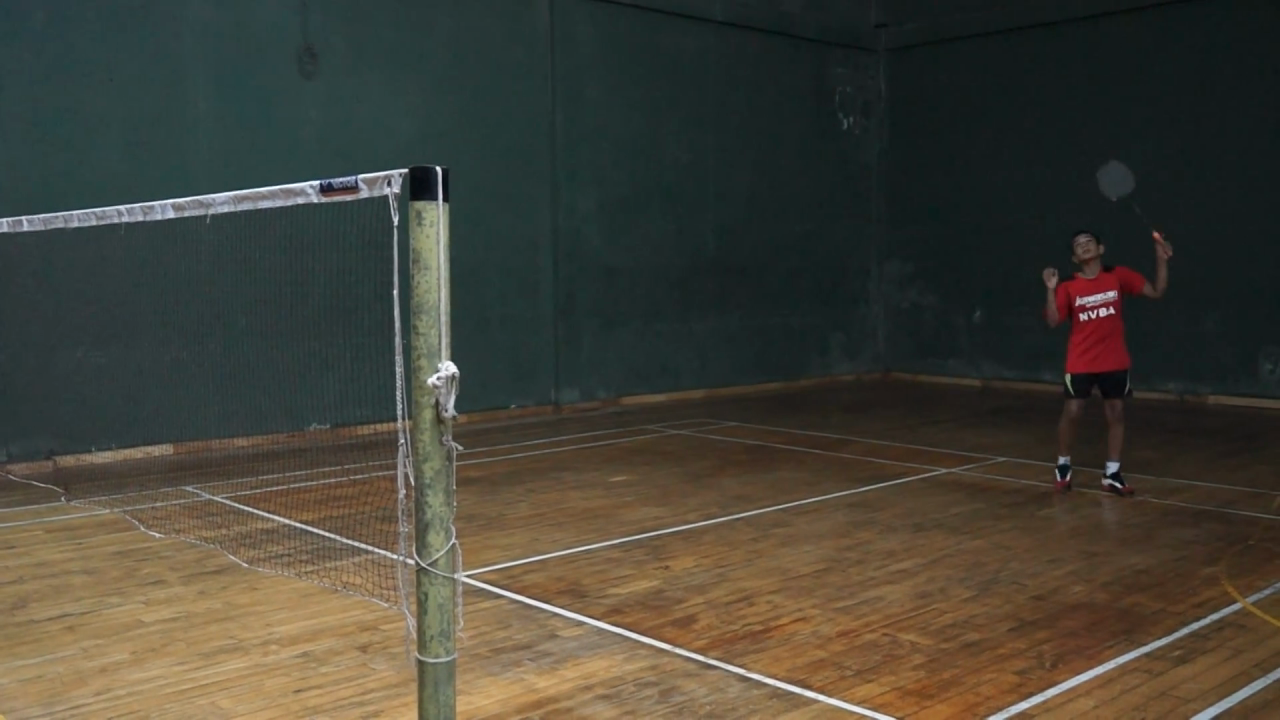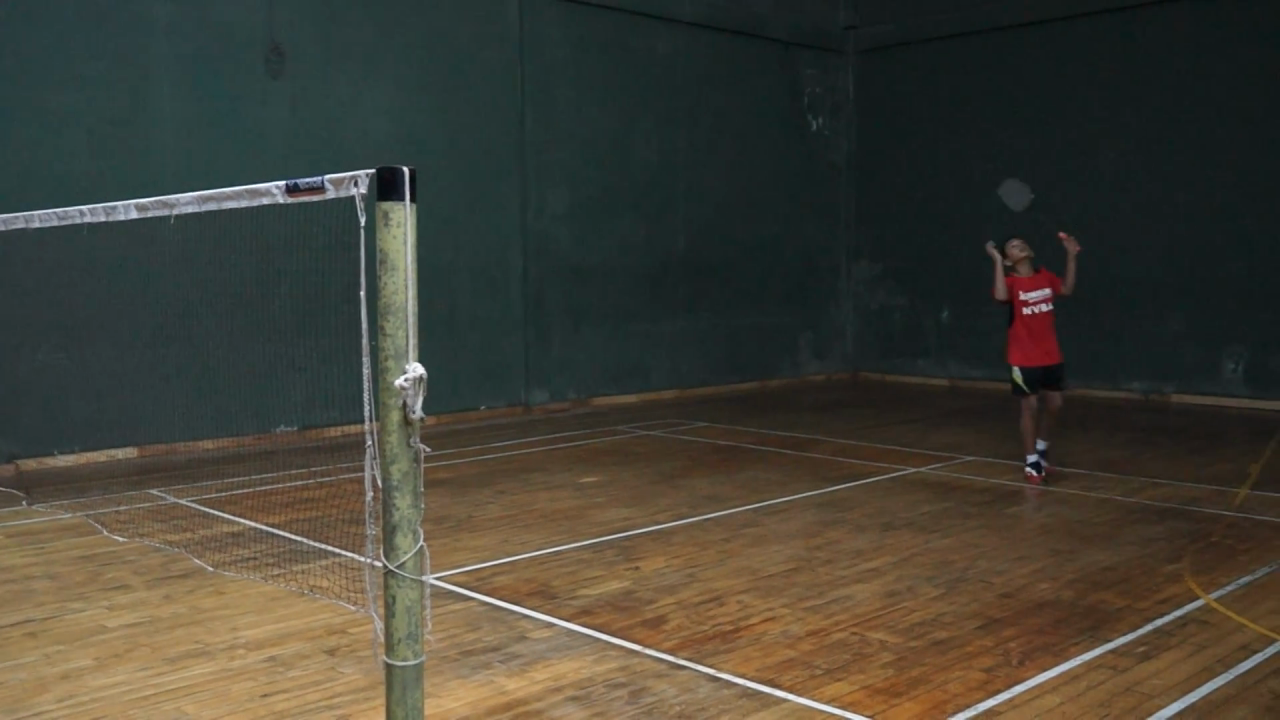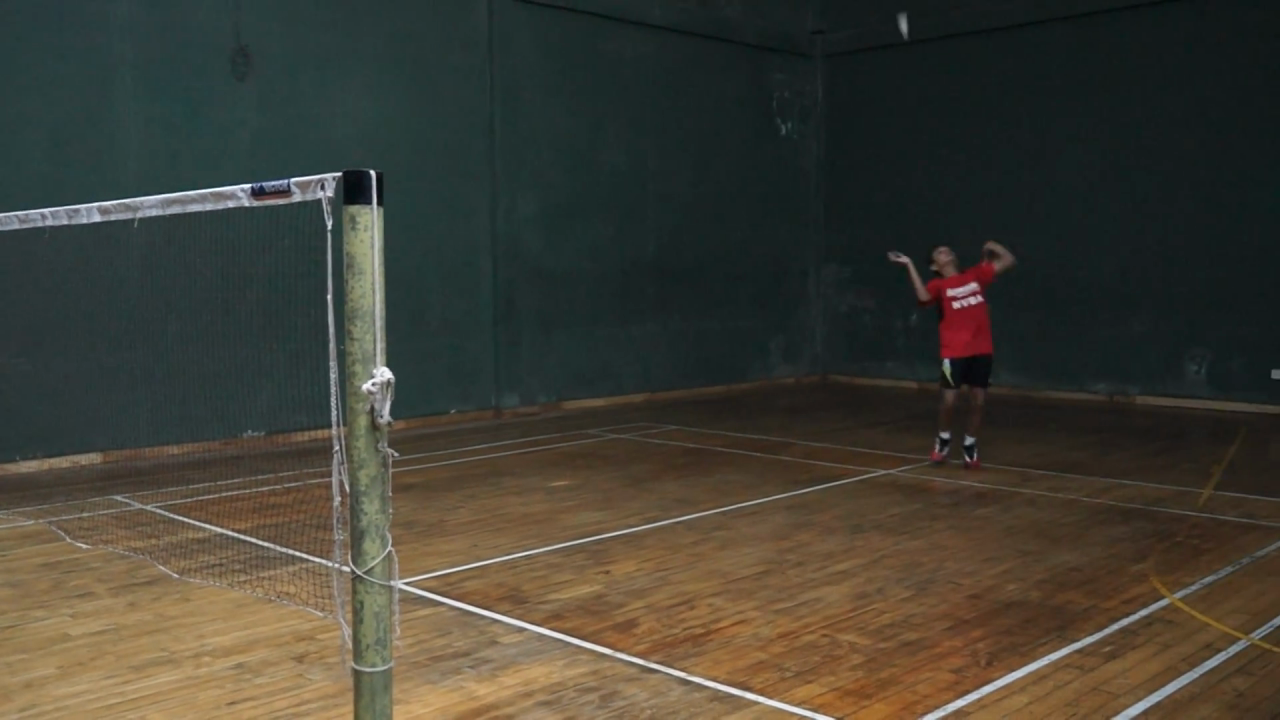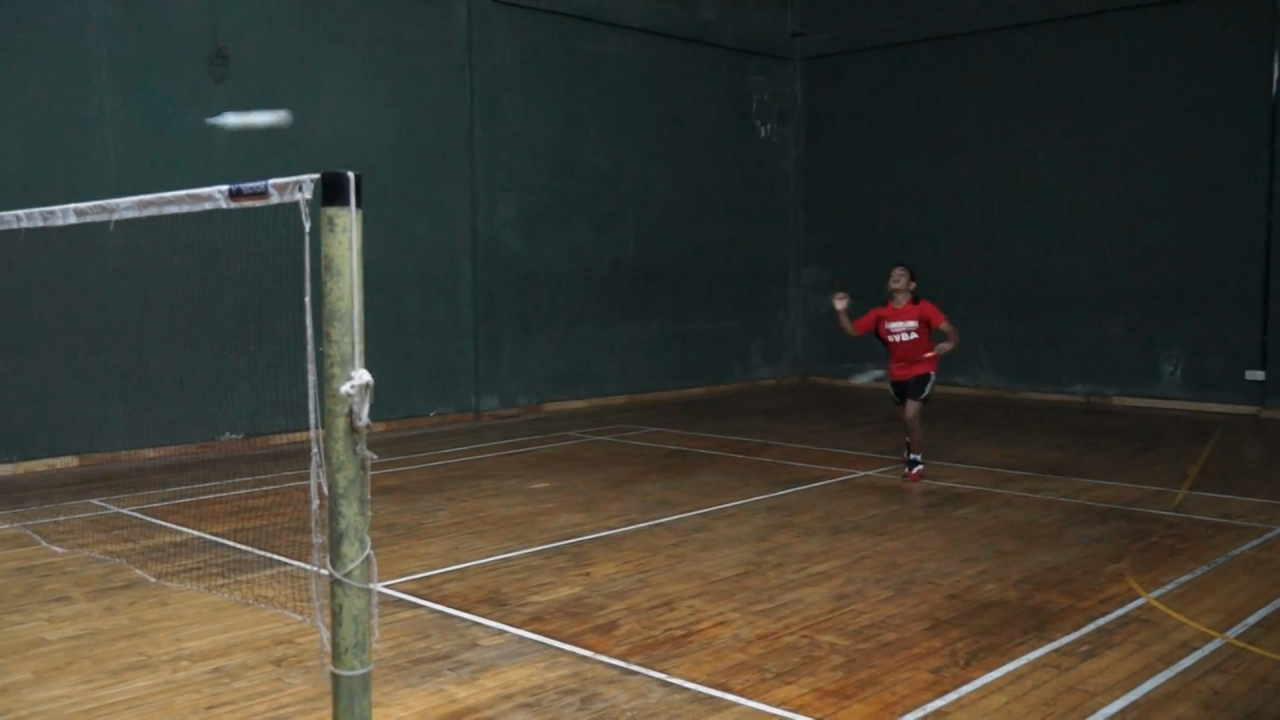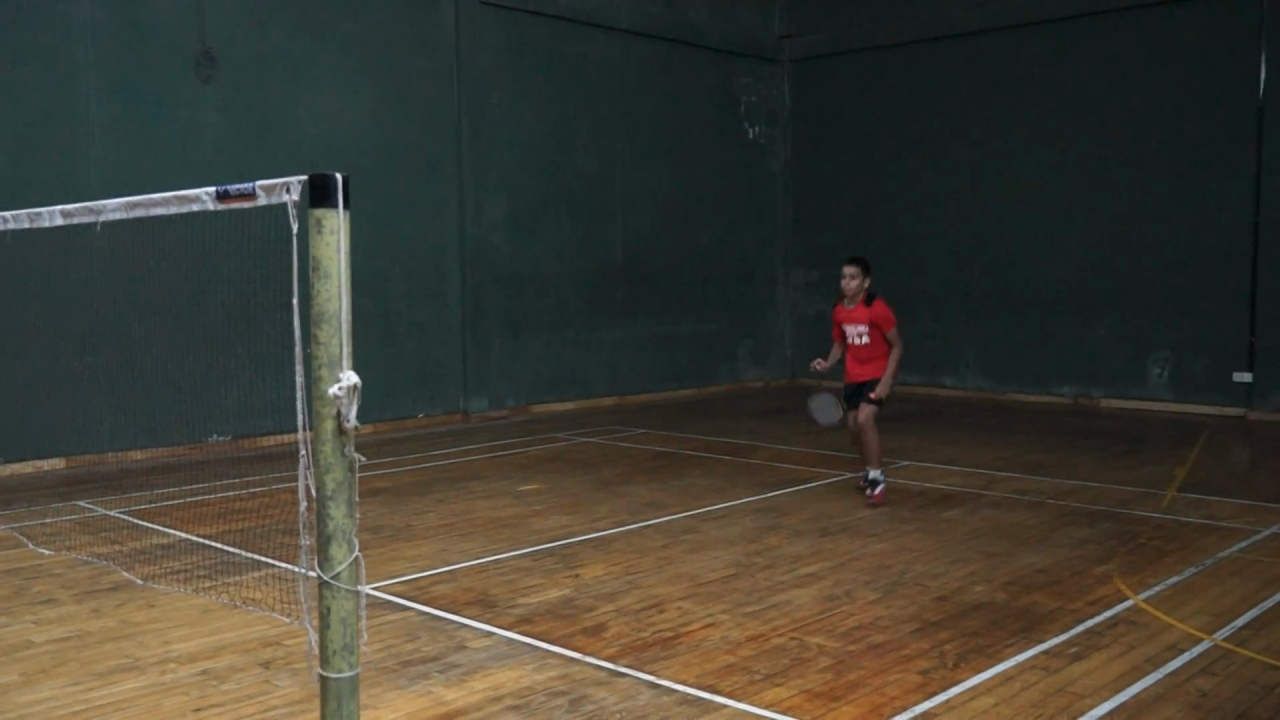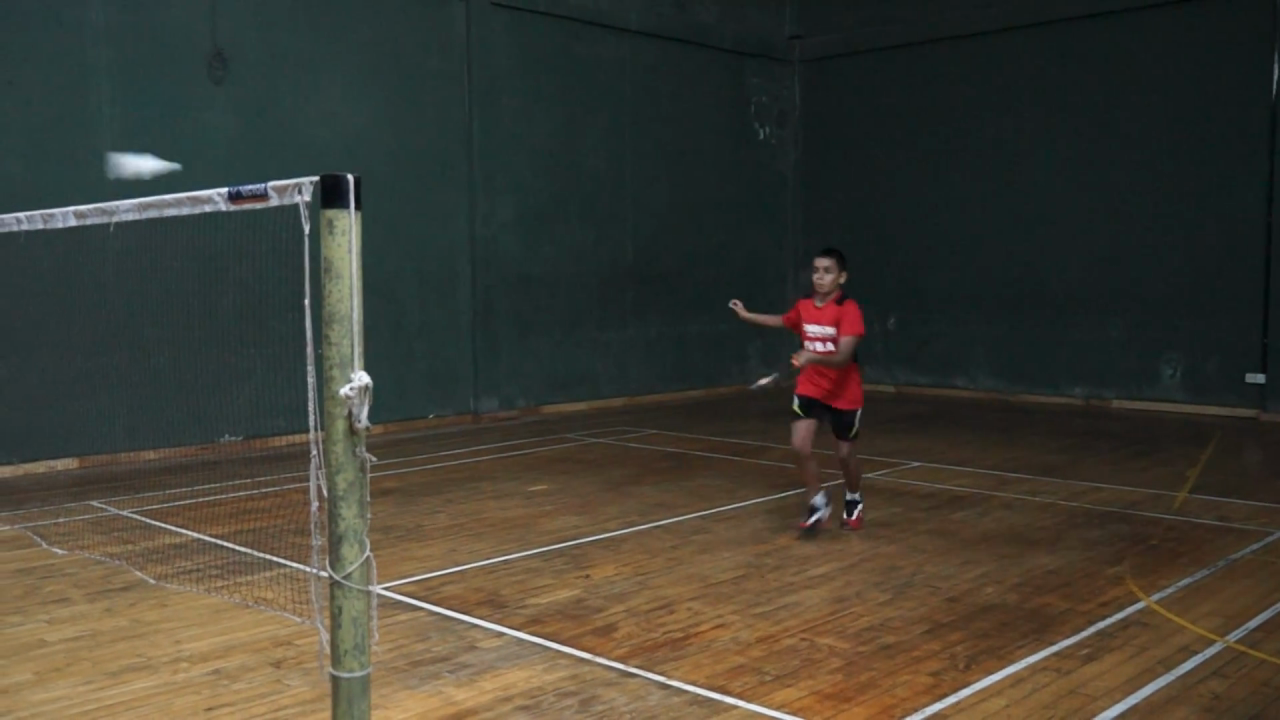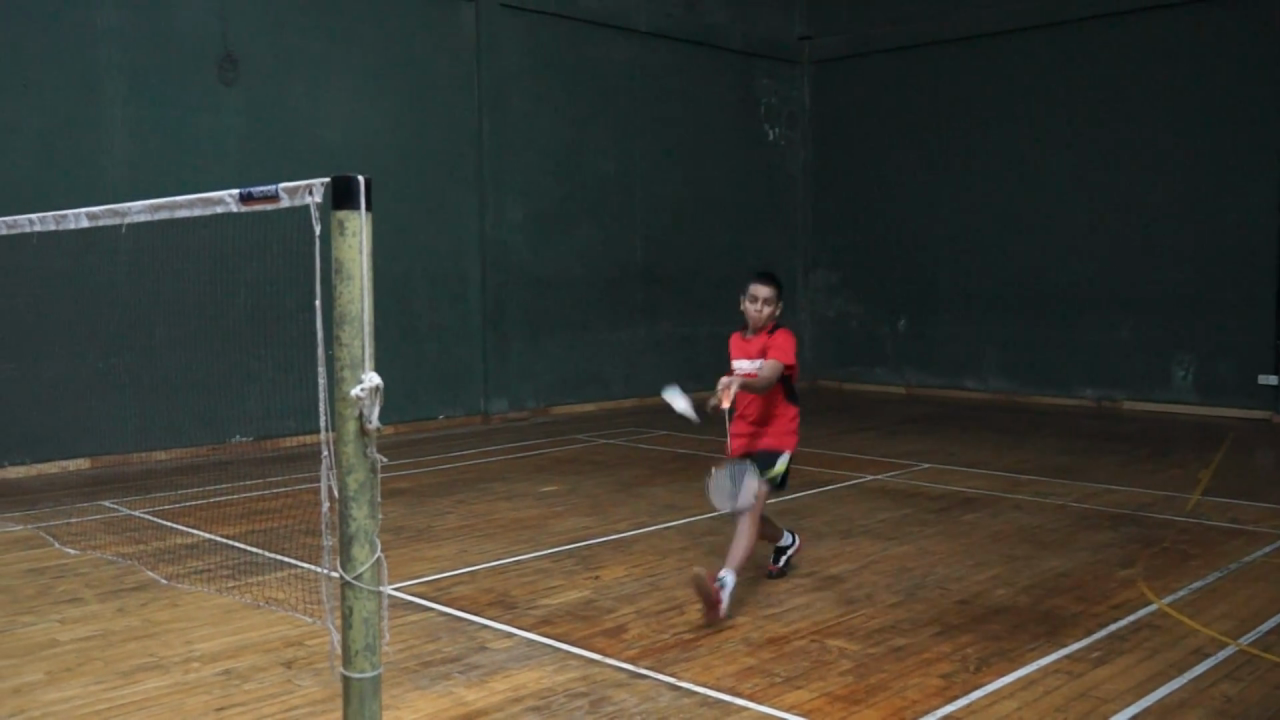
dt=0.4s
person 1, frame 1
left shoulder: (1119, 275)
right shoulder: (1068, 286)
left elbow: (1156, 292)
right elbow: (1053, 321)
left wrist: (1161, 260)
right wrist: (1051, 289)
left hip: (1115, 361)
right hip: (1080, 362)
left knee: (1115, 414)
right knee: (1072, 412)
left ankle: (1112, 474)
right ankle: (1063, 464)
person 1, frame 2
left shoulder: (1045, 276)
right shoulder: (1011, 281)
left elbow: (1067, 289)
right elbow: (1000, 296)
left wrist: (1071, 255)
right wrist: (997, 261)
left hip: (1051, 354)
right hip: (1023, 357)
left knee: (1055, 404)
right knee: (1030, 406)
left ankle: (1041, 446)
right ankle: (1032, 462)
person 1, frame 3
left shoulder: (976, 275)
right shoulder: (937, 285)
left elbow: (1009, 261)
right elbow: (923, 296)
left wrist: (992, 247)
right wrist: (910, 266)
left hip: (981, 350)
right hip: (955, 352)
left knee: (978, 399)
right knee: (949, 398)
left ankle: (970, 443)
right ankle: (944, 438)
person 1, frame 4
left shoulder: (924, 308)
right shoulder: (880, 313)
left elbow: (952, 333)
right elbow: (853, 330)
left wrist: (948, 344)
right wrist: (842, 312)
left hip: (922, 369)
right hip: (898, 371)
left knee: (911, 414)
right knee: (904, 415)
left ankle: (916, 459)
right ankle: (912, 443)
person 1, frame 5
left shoulder: (878, 309)
right shoulder: (838, 311)
left elbow: (896, 344)
left wrist: (887, 378)
right wrist: (828, 363)
left hip: (878, 374)
right hip: (853, 377)
left knee: (865, 420)
right knee: (855, 427)
left ankle: (876, 478)
right ankle: (871, 473)
person 1, frame 6
left shoulder: (849, 310)
right shoulder: (802, 308)
left elbow: (844, 355)
right elbow: (786, 322)
left wrist: (813, 357)
right wrist: (747, 315)
left hip: (844, 392)
right hip: (809, 389)
left knee: (845, 453)
right knee: (800, 445)
left ankle: (853, 499)
right ankle: (817, 501)
person 1, frame 7
left shoulder: (782, 339)
right shoulder: (735, 341)
left elbow: (769, 379)
left wrist: (737, 381)
right wrist: (719, 396)
left hip: (774, 439)
right hip: (741, 441)
left knee: (750, 503)
right knee: (748, 512)
left ankle: (723, 585)
right ankle: (785, 543)
